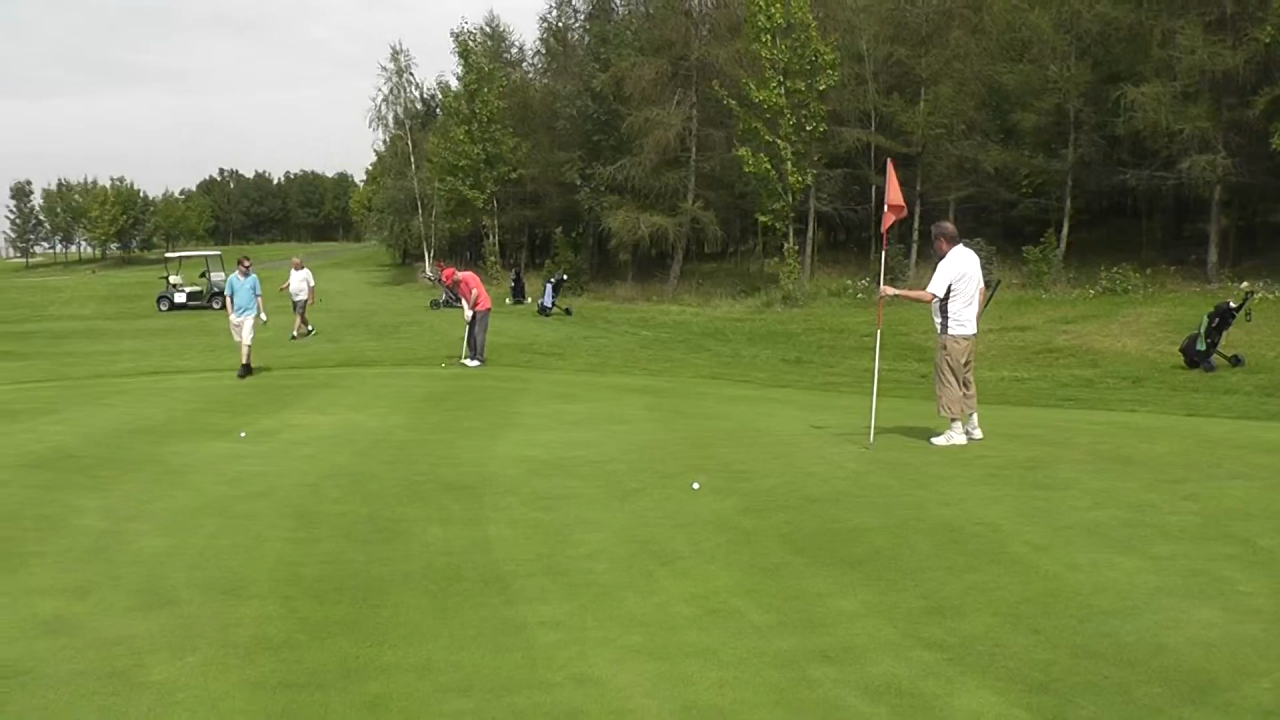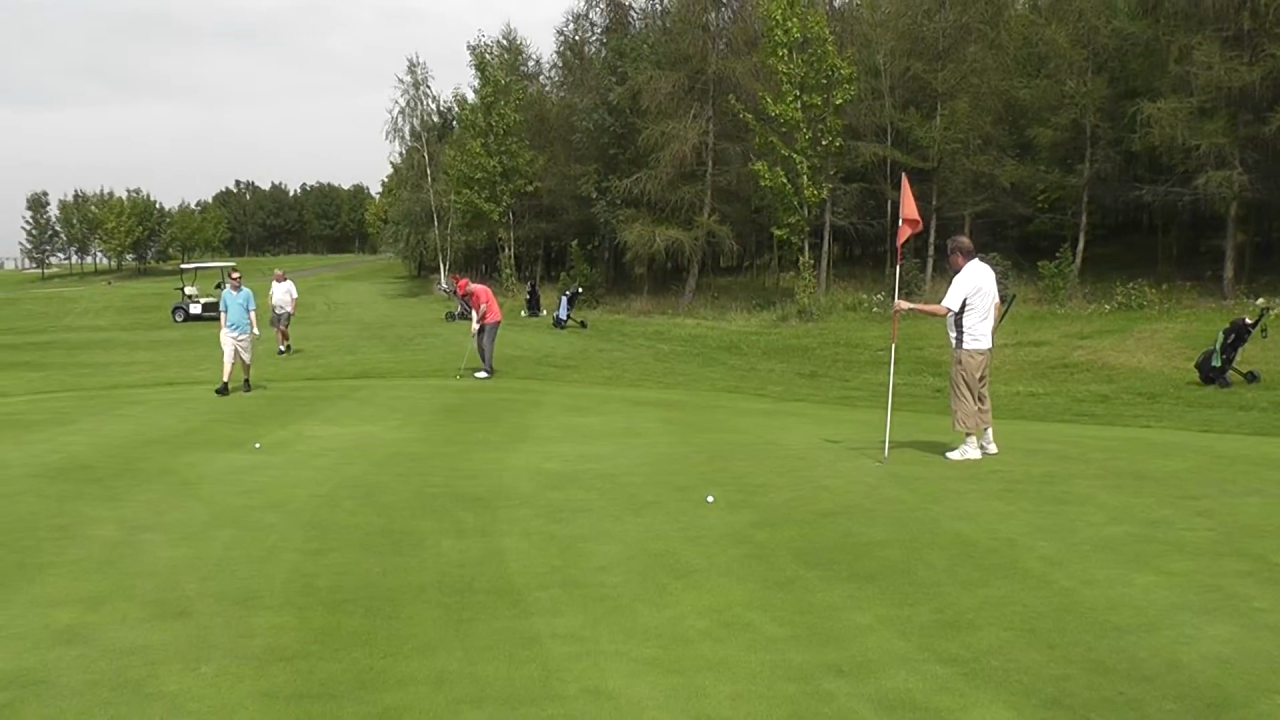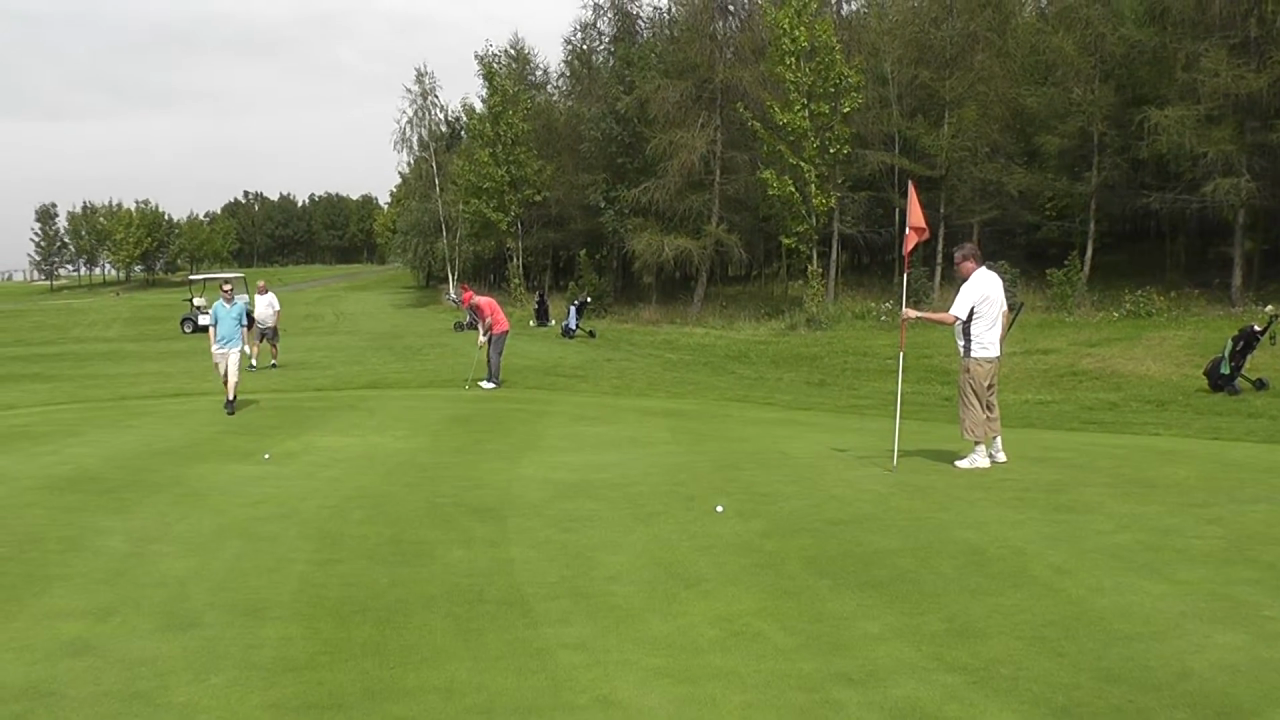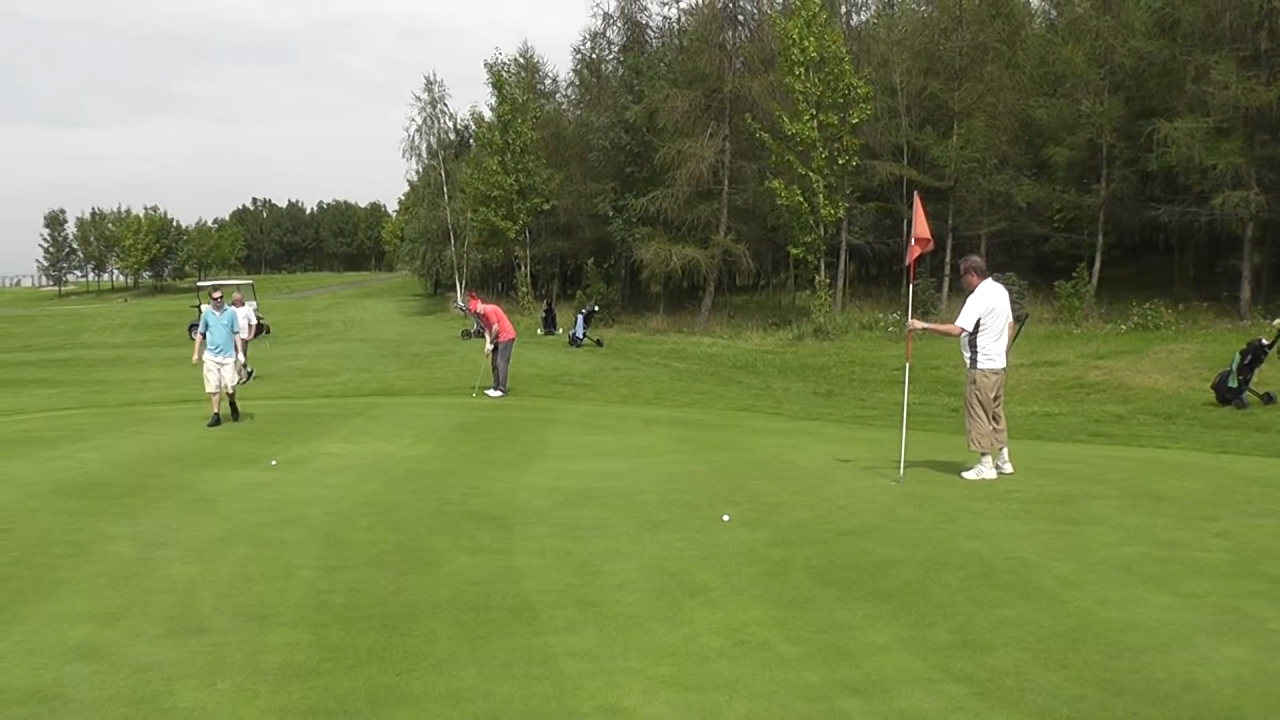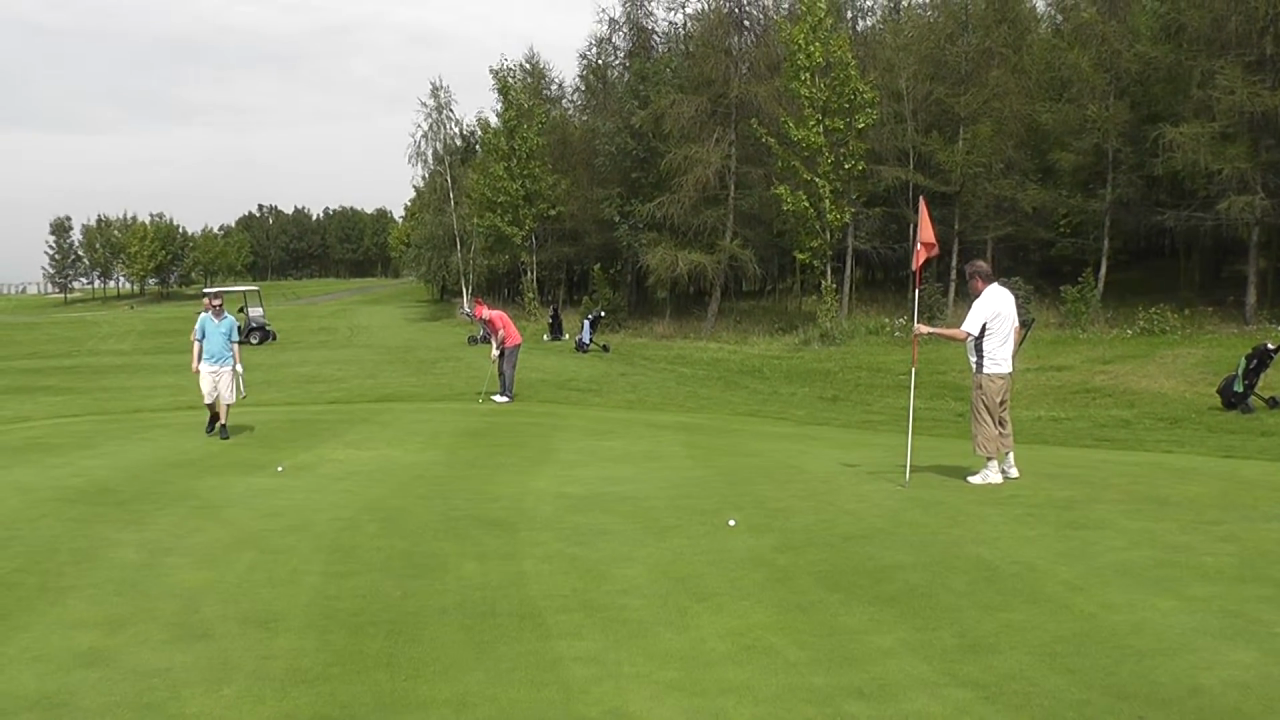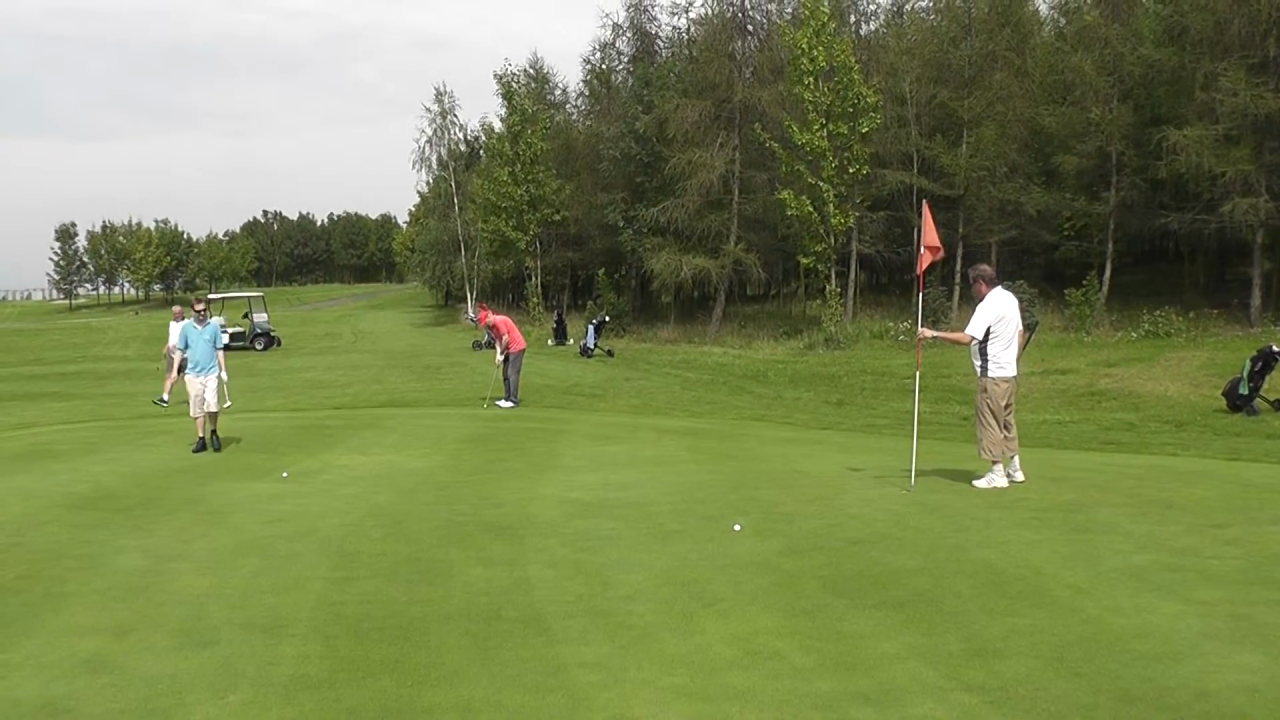
dt=0.7s
person 1, frame 1
left shoulder: (949, 263)
right shoulder: (971, 256)
left elbow: (928, 296)
right elbow: (981, 290)
left wrist: (895, 292)
left hip: (952, 332)
right hip: (969, 329)
left knee: (949, 380)
right knee: (965, 378)
left ankle: (956, 431)
right ankle: (972, 426)
person 1, frame 2
left shoulder: (965, 278)
right shoulder: (986, 271)
left elbow: (943, 310)
right elbow: (996, 304)
left wrist: (910, 306)
left hip: (967, 346)
right hip: (984, 343)
left knee: (964, 395)
right knee: (981, 393)
left ankle: (971, 445)
right ankle: (987, 441)
person 1, frame 3
left shoulder: (972, 286)
right shoulder: (994, 278)
left elbow: (950, 318)
right elbow: (1004, 312)
left wrist: (917, 314)
left hip: (975, 354)
right hip: (992, 352)
left knee: (972, 403)
right knee: (989, 401)
left ankle: (979, 454)
right ankle: (996, 449)
person 1, frame 4
left shoulder: (979, 298)
right shoulder: (1000, 290)
left elbow: (956, 330)
right elbow: (1009, 324)
left wrist: (924, 326)
left hip: (981, 366)
right hip: (998, 363)
left knee: (979, 415)
right knee: (996, 412)
left ankle: (986, 465)
right ankle: (1003, 460)
person 1, frame 5
left shoulder: (984, 302)
right shoulder: (1006, 295)
left elbow: (962, 334)
right elbow: (1016, 329)
left wrist: (930, 330)
left hip: (987, 370)
right hip: (1004, 368)
left knee: (985, 419)
right knee: (1001, 417)
left ankle: (991, 469)
right ankle: (1008, 464)
person 1, frame 6
left shoulder: (988, 306)
right shoulder: (1010, 298)
left elbow: (966, 338)
right elbow: (1019, 332)
left wrist: (934, 334)
left hip: (992, 374)
right hip: (1009, 371)
left knee: (990, 423)
right knee: (1007, 421)
left ankle: (997, 474)
right ankle: (1014, 468)
